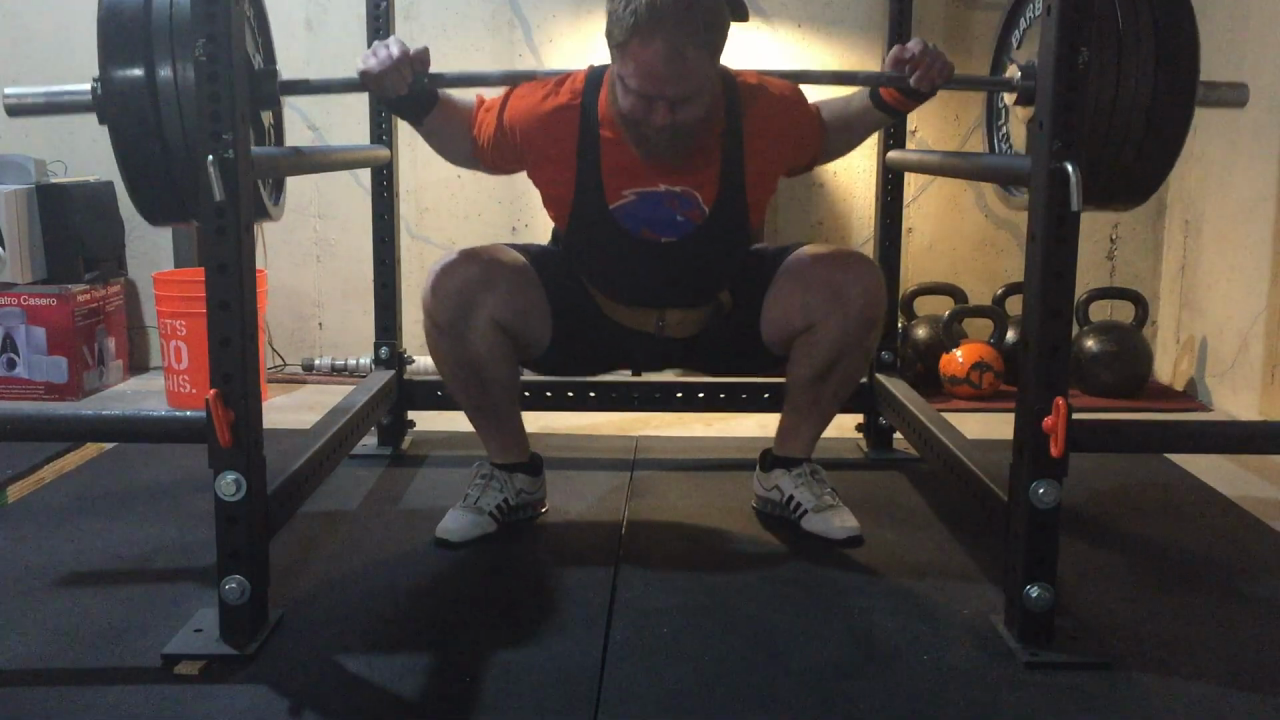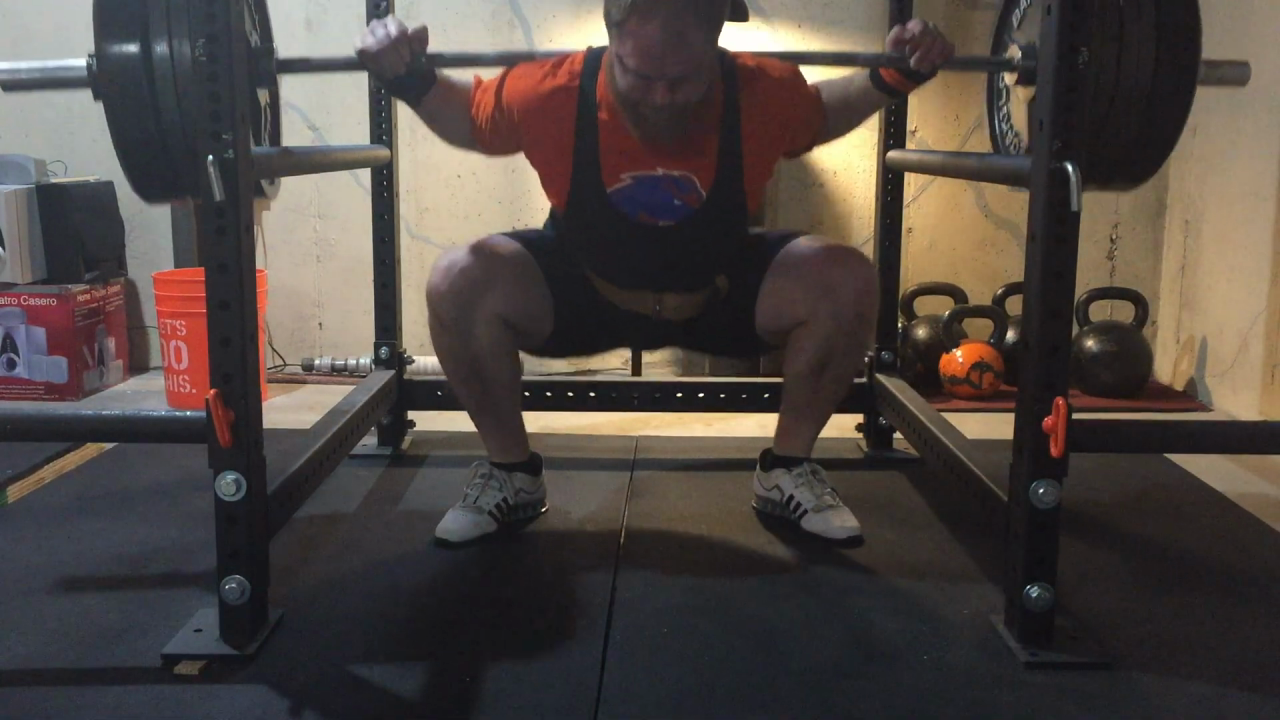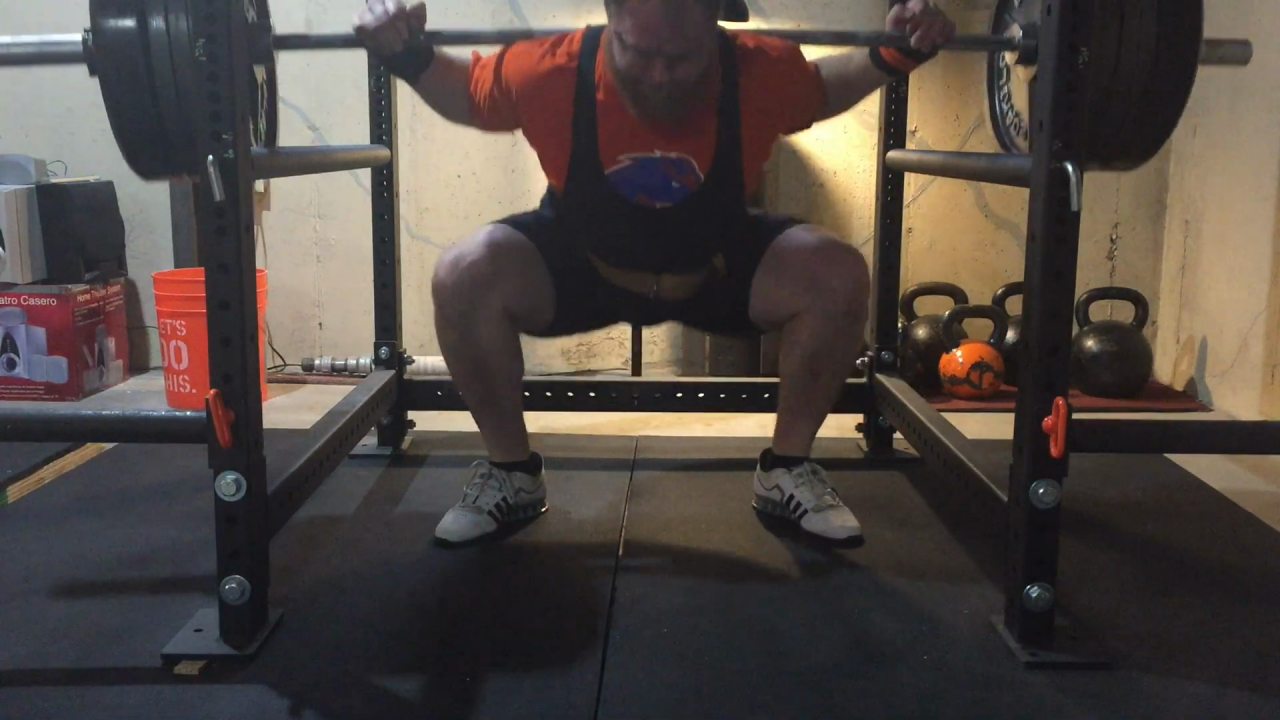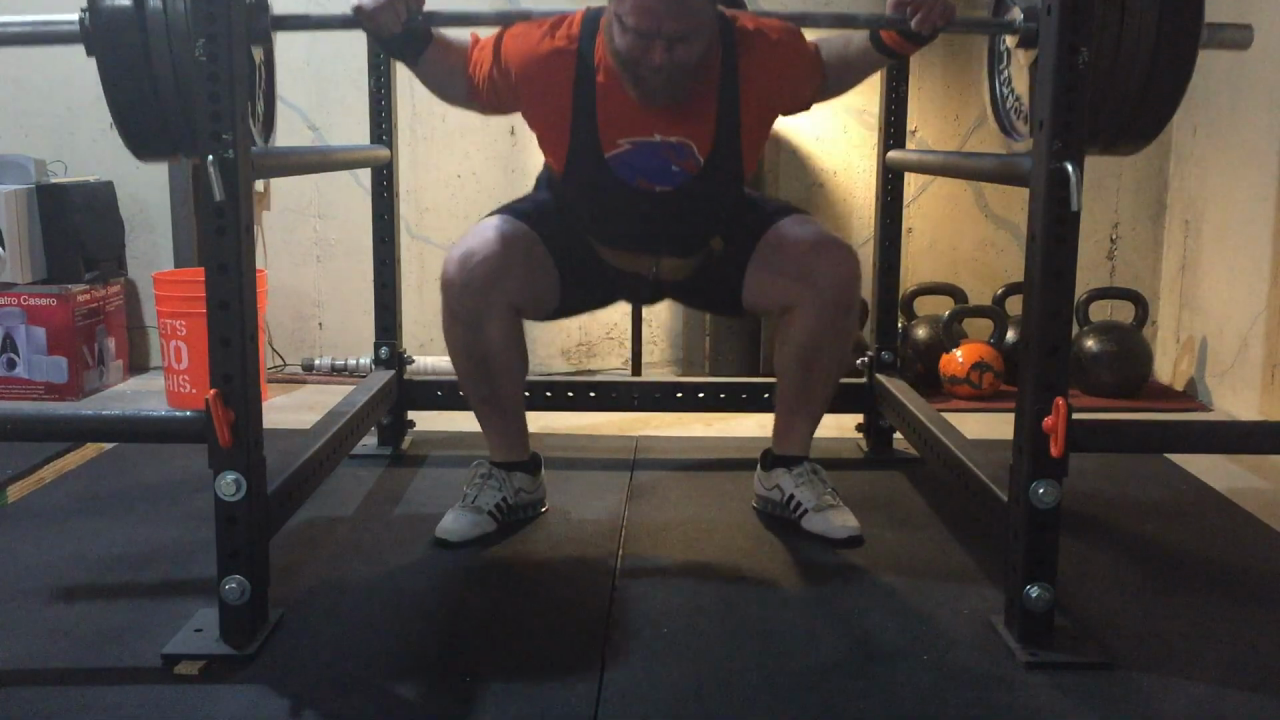
dt=0.1s
person 1, frame 1
left shoulder: (764, 111)
right shoulder: (551, 111)
left elbow: (819, 139)
right elbow: (473, 141)
left wrist: (893, 97)
right wrist: (410, 97)
left hip: (722, 309)
right hip: (585, 309)
left knee: (856, 289)
right knee: (455, 291)
left ankle: (787, 470)
right ankle: (512, 475)
person 1, frame 2
left shoulder: (762, 93)
right shoulder: (549, 95)
left elbow: (819, 118)
right elbow: (471, 121)
left wrist: (892, 80)
right wrist: (409, 81)
left hip: (719, 289)
right hip: (585, 289)
left knee: (848, 286)
right knee: (458, 286)
left ankle: (787, 469)
right ankle: (512, 473)
person 1, frame 3
left shoulder: (761, 70)
right shoulder: (547, 69)
left elbow: (819, 93)
right elbow: (470, 98)
left wrist: (892, 56)
right wrist: (406, 55)
left hip: (717, 261)
right hip: (579, 257)
left knee: (839, 279)
right knee: (462, 278)
left ankle: (787, 469)
right ankle: (511, 473)
person 1, frame 4
left shoulder: (762, 52)
right shoulder: (546, 53)
left elbow: (819, 73)
right elbow: (468, 80)
left hip: (716, 240)
right hip: (579, 238)
left knee: (830, 273)
right knee: (472, 274)
left ankle: (787, 468)
right ankle: (511, 472)
